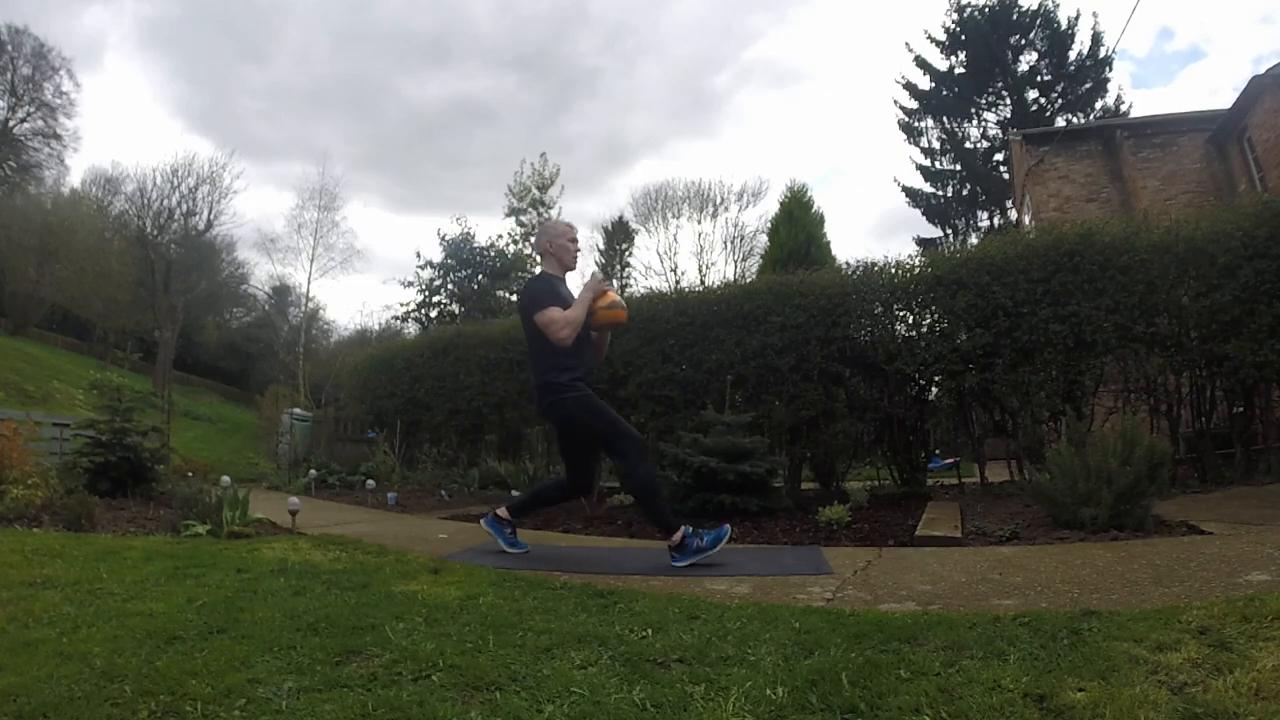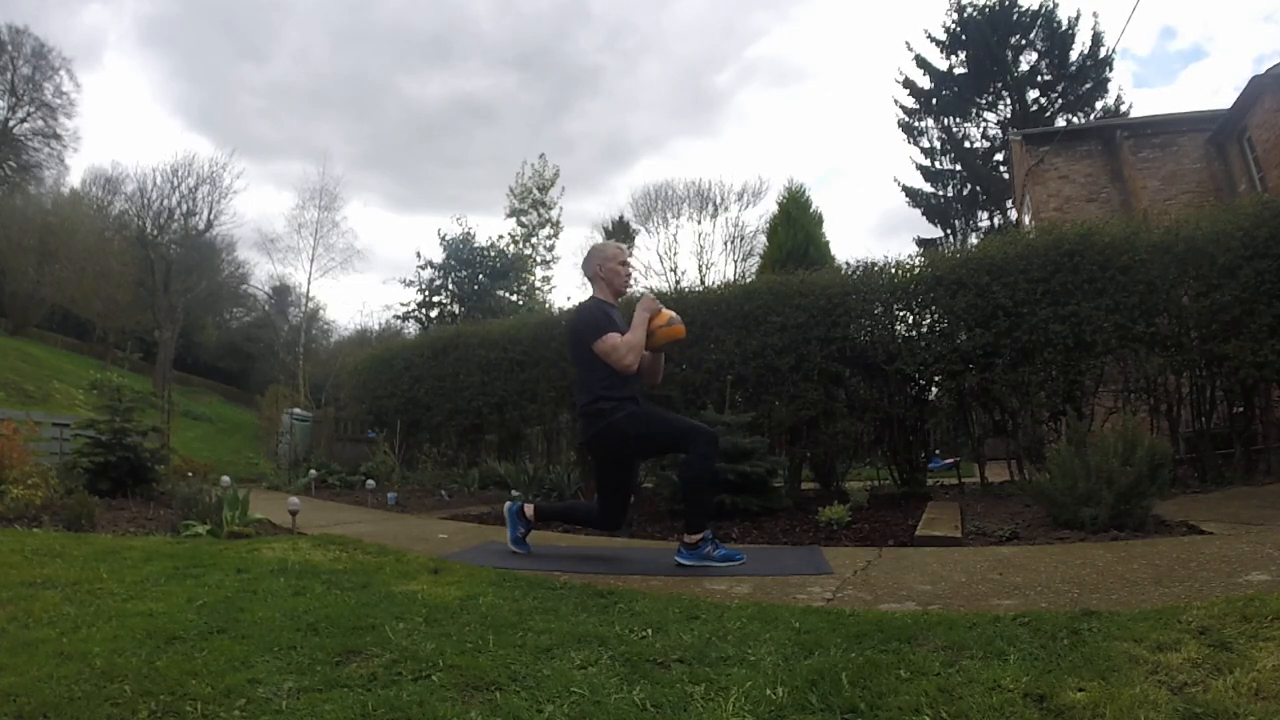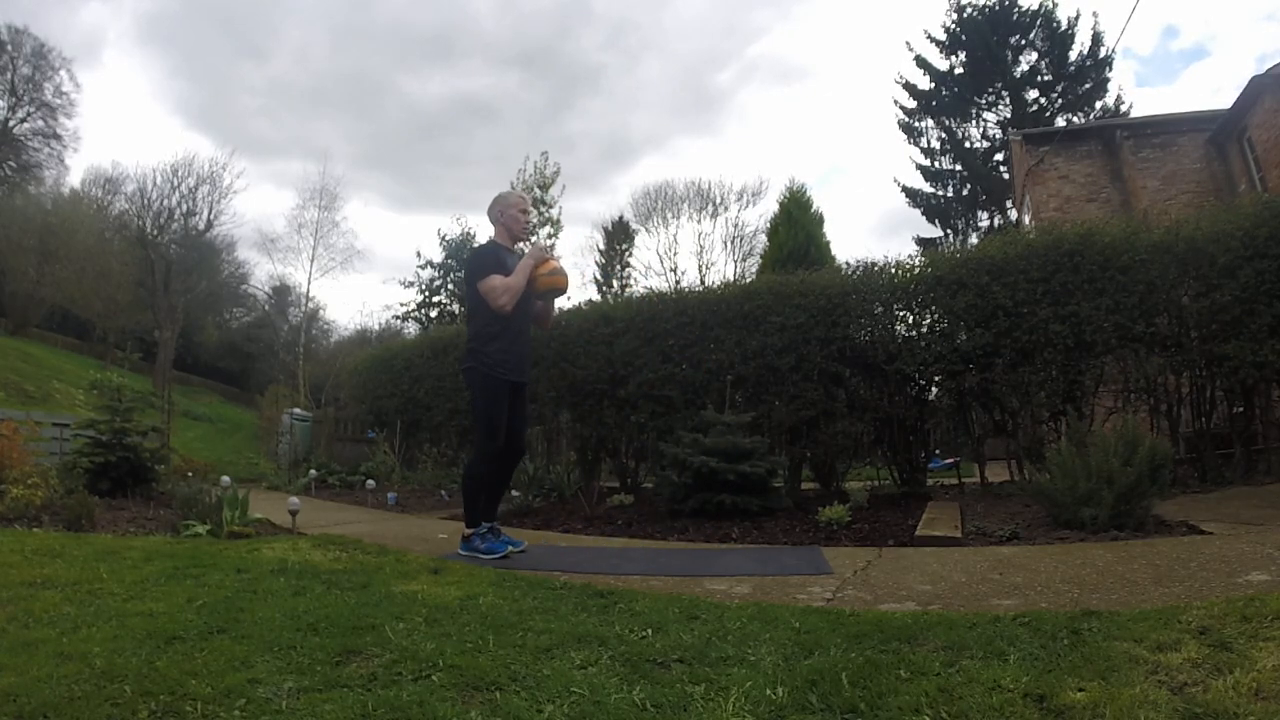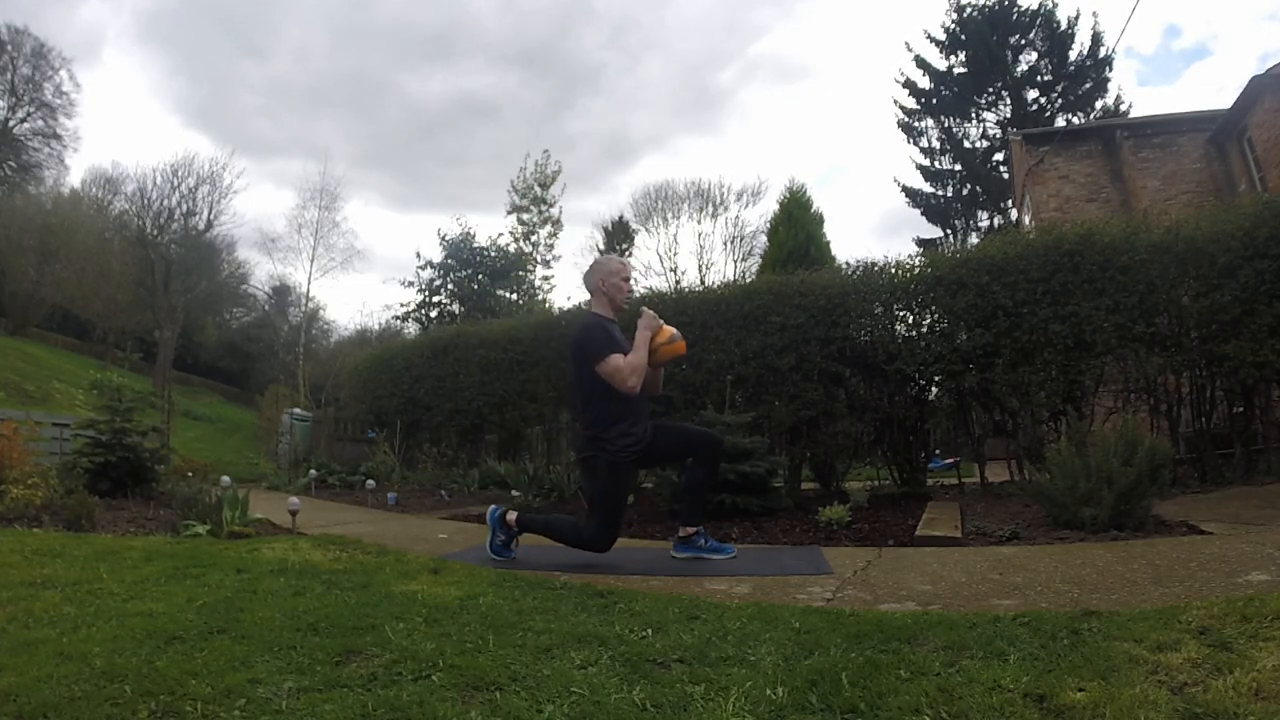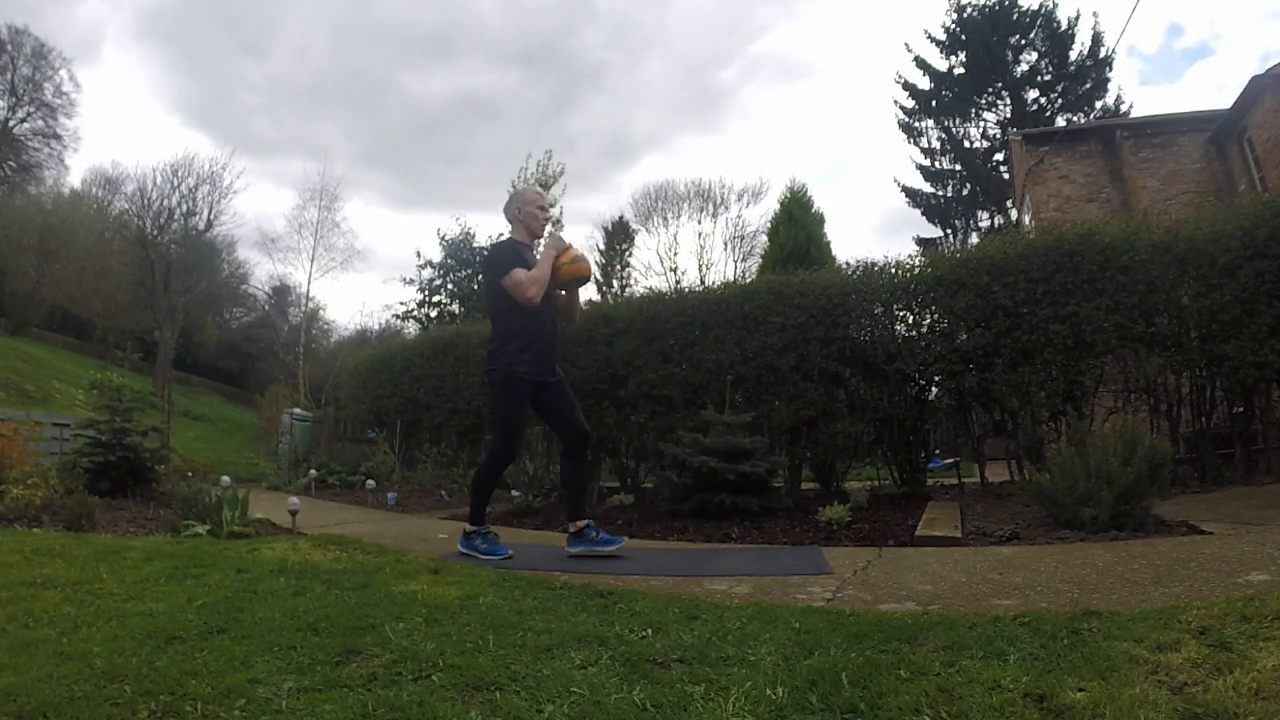
dt=1s
person 1, frame 1
left shoulder: (563, 291)
right shoulder: (538, 288)
left elbow: (595, 353)
right elbow: (562, 334)
right wrist: (587, 295)
left hip: (570, 394)
right hip: (563, 393)
left knee: (580, 480)
right knee: (631, 448)
left ankle: (502, 516)
right ankle: (680, 540)
person 1, frame 2
left shoulder: (614, 316)
right shoulder: (590, 315)
left elbow: (651, 376)
right elbow: (627, 361)
right wrist: (642, 314)
left hip: (617, 423)
right hip: (610, 420)
left knee: (609, 518)
right knee: (702, 440)
left ankle: (525, 513)
right ankle: (694, 542)
person 1, frame 3
left shoulder: (520, 262)
right shoulder: (483, 256)
left elbow: (542, 320)
right elbow: (502, 300)
right wrist: (529, 261)
left hip: (514, 371)
right hip: (488, 368)
left knee: (513, 449)
right knee: (489, 448)
left ankle: (487, 525)
right ankle: (472, 533)
person 1, frame 4
left shoulder: (614, 331)
right shoulder: (590, 332)
left elbow: (651, 388)
right elbow: (629, 383)
right wrist: (644, 333)
left hip: (639, 434)
right hip: (611, 447)
left knee: (709, 445)
right knee: (601, 537)
left ankle: (688, 535)
right ankle: (508, 521)
person 1, frame 5
left shoulder: (537, 259)
right shoulder: (501, 254)
left elbow: (569, 315)
right elbow: (530, 294)
right wrist: (550, 252)
left hip: (545, 370)
right hip: (512, 370)
left knee: (578, 436)
right knee: (503, 452)
left ankle: (580, 530)
right ankle: (473, 532)
